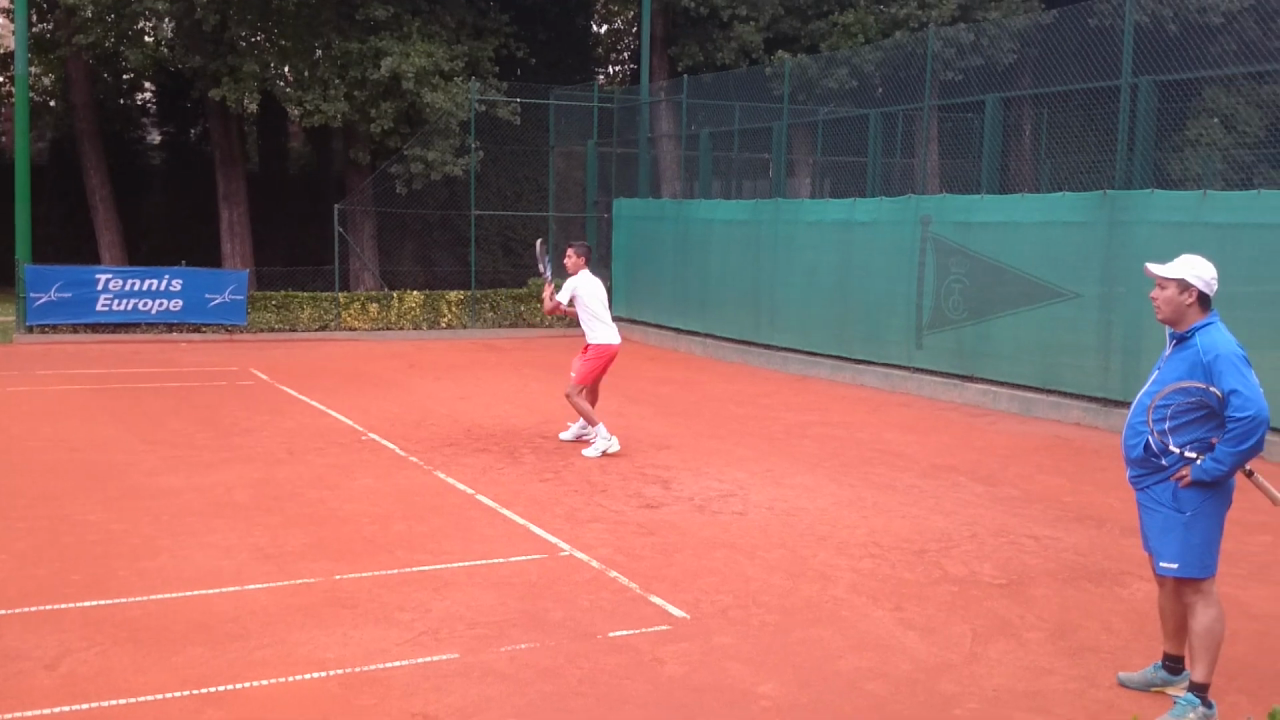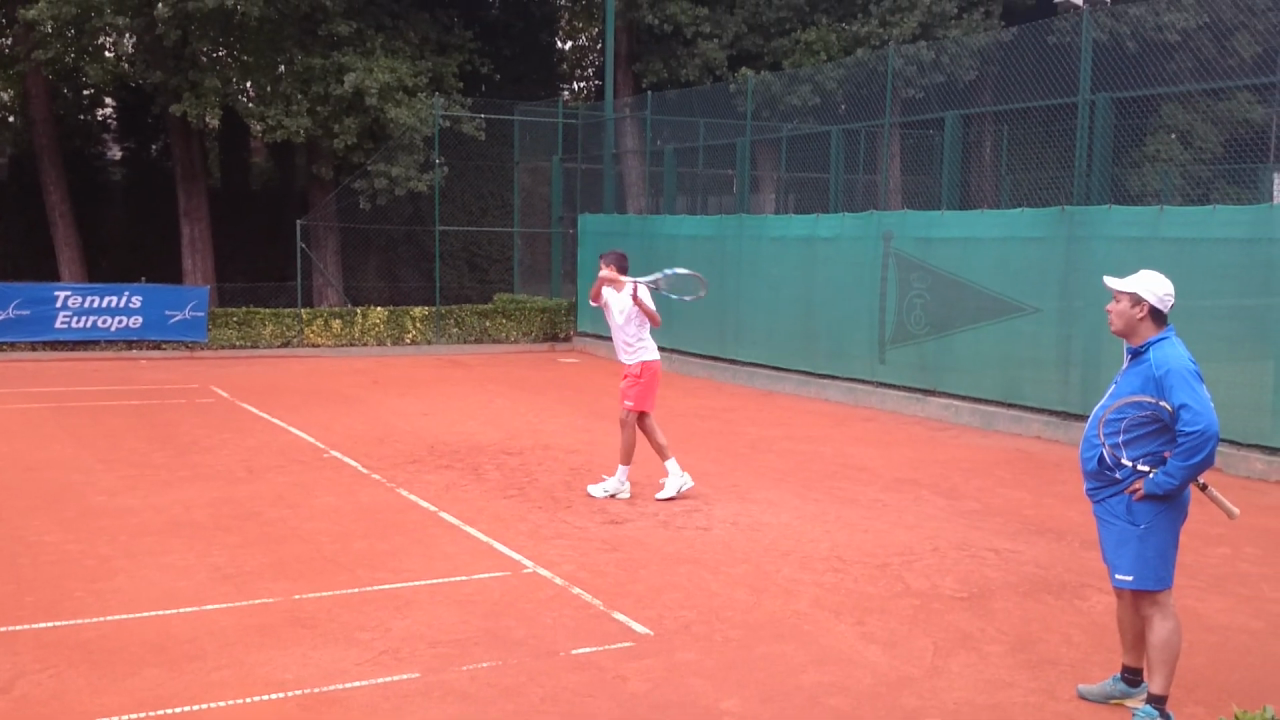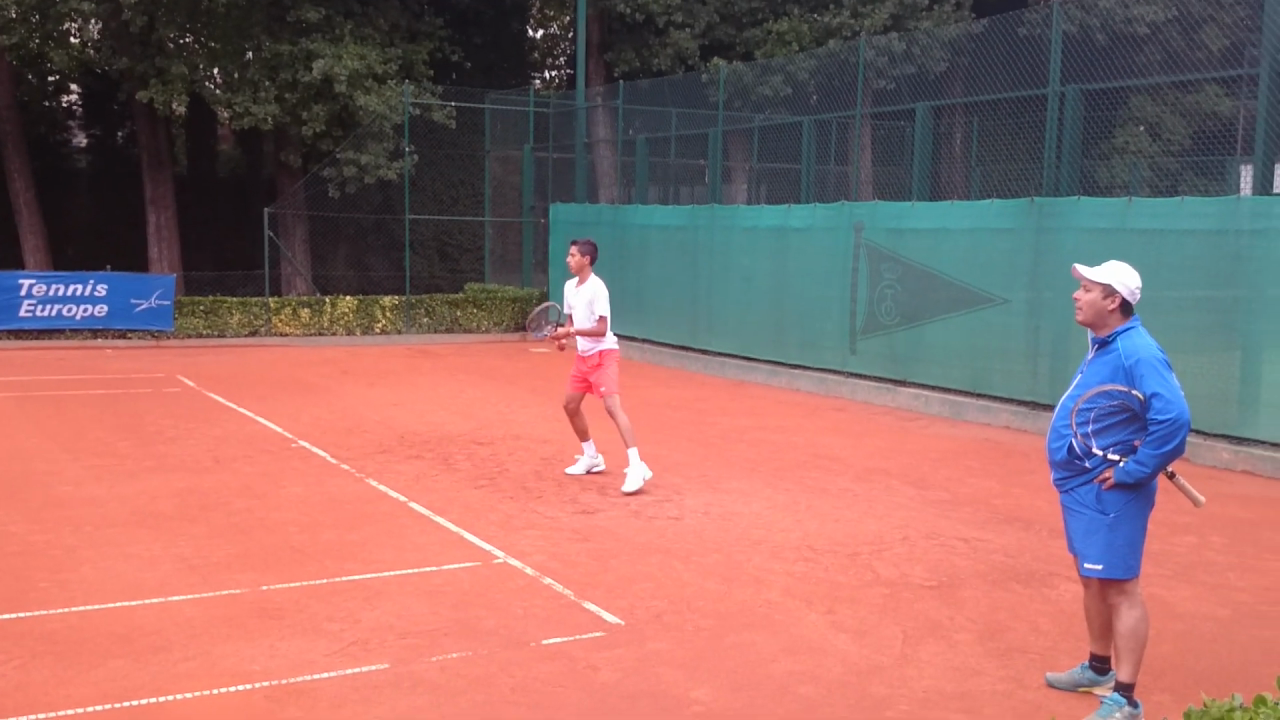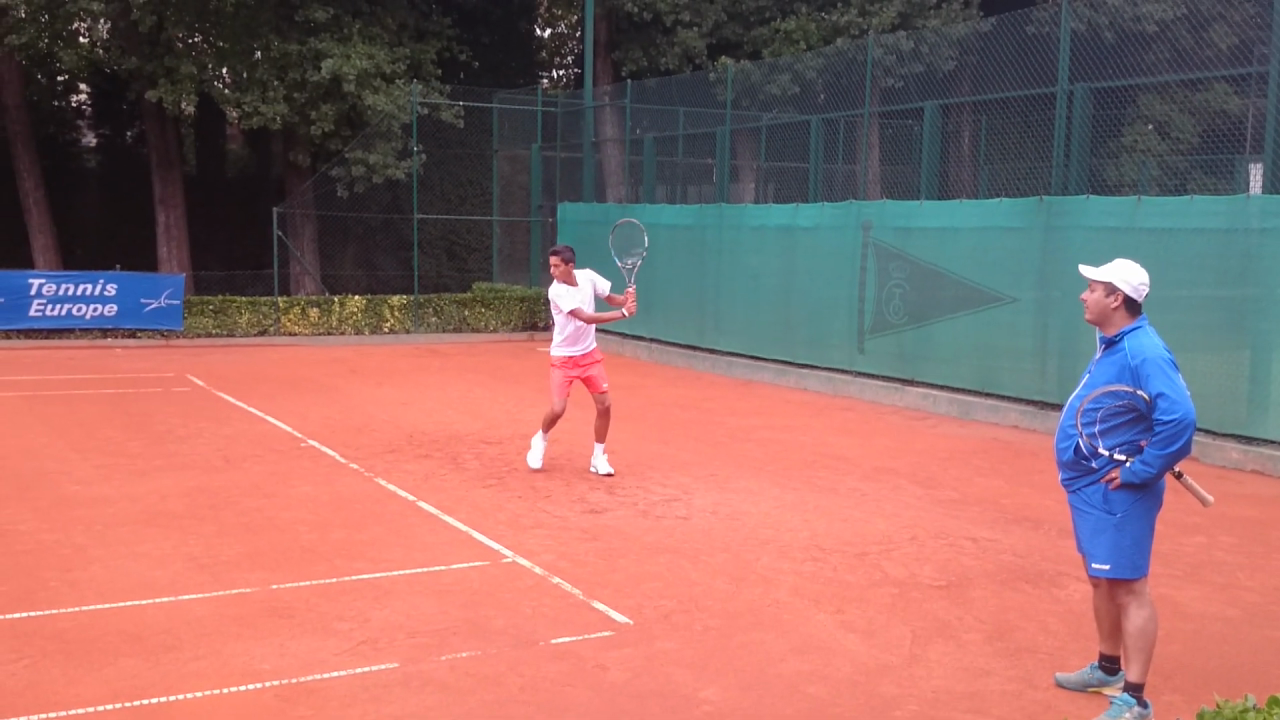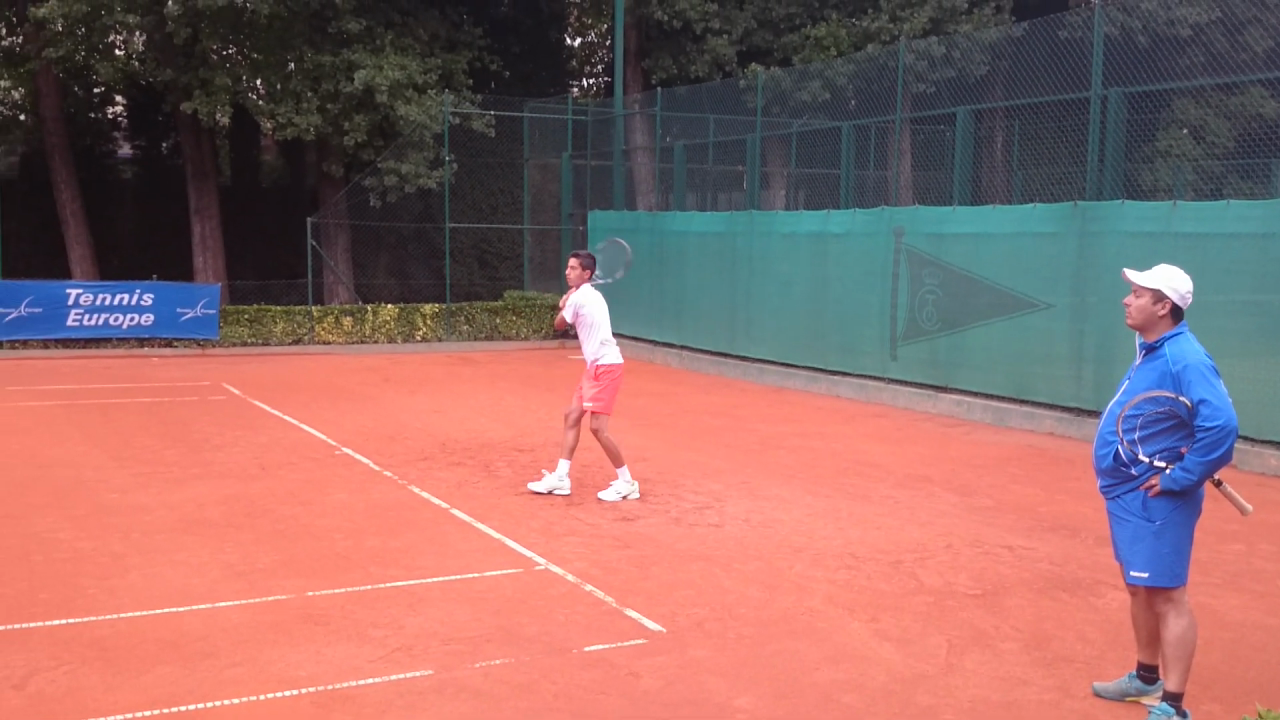
dt=1s
person 1, frame 1
left shoulder: (1216, 348)
right shoulder: (1179, 342)
left elbow: (1252, 416)
left wrist: (1209, 469)
left hip: (1185, 492)
right hip: (1157, 485)
left knee: (1195, 588)
right knee: (1168, 580)
right ankle: (1171, 669)
person 1, frame 2
left shoulder: (1168, 362)
right shoulder: (1139, 357)
left elbow: (1202, 430)
left wrist: (1162, 483)
left hip: (1141, 505)
right hip: (1115, 497)
left knee: (1152, 600)
right knee: (1127, 594)
right ankle: (1131, 681)
person 1, frame 3
left shoulder: (1136, 352)
right shoulder: (1102, 347)
left elbow: (1173, 418)
left wrist: (1132, 472)
left hip: (1107, 494)
right hip: (1081, 487)
left knee: (1118, 589)
right knee: (1092, 582)
right ankle: (1098, 669)
person 1, frame 4
left shoulder: (1144, 352)
right shoulder: (1110, 346)
left elbow: (1179, 418)
left wrist: (1139, 472)
left hip: (1116, 494)
right hip: (1090, 487)
left knee: (1128, 589)
right knee: (1102, 582)
right ankle: (1108, 669)
person 1, frame 5
left shoulder: (1185, 359)
right shoulder: (1150, 352)
left elbow: (1220, 425)
left wrist: (1177, 479)
right wrist: (1114, 450)
left hip: (1155, 502)
right hip: (1129, 493)
left knee: (1166, 597)
right knee: (1140, 590)
right ankle: (1146, 678)
person 2, frame 1
left shoulder: (574, 282)
right shoulder: (594, 282)
left elbow: (549, 309)
left wrist: (548, 295)
right wrist: (566, 310)
left hip: (600, 344)
right hip: (613, 342)
left knee: (572, 393)
right knee: (590, 385)
left ankle: (605, 438)
right ankle: (583, 426)
person 2, frame 2
left shoulder: (639, 289)
right shoulder: (605, 293)
left elbow: (654, 321)
right elbow: (593, 297)
left wrist: (635, 296)
right wrist: (602, 280)
left hip: (645, 363)
right hip: (631, 365)
left knee: (626, 419)
right knee: (645, 422)
left ankle: (619, 482)
right ankle: (677, 476)
person 2, frame 3
left shoulder: (597, 288)
right shoulder: (569, 286)
left elbow: (601, 329)
left wrist: (570, 333)
right wrist: (563, 335)
left hip: (603, 353)
right hip: (584, 354)
left knee: (613, 407)
right knee: (570, 405)
left ankle: (637, 466)
right ankle: (591, 457)
person 2, frame 4
left shoulder: (588, 276)
right shoulder: (556, 291)
left elbow: (612, 298)
right elbow: (585, 317)
left wrist: (628, 299)
right wrist: (623, 313)
left hip: (590, 354)
right hip: (563, 357)
left knee: (604, 405)
right knee: (557, 409)
left ankle: (598, 457)
right ankle: (541, 438)
person 2, frame 5
left shoulder: (577, 297)
right shoulder: (588, 295)
left elbow: (559, 325)
left wrist: (563, 306)
left hip: (606, 366)
right hip: (596, 366)
left knee: (597, 427)
right knee: (572, 418)
left ankle: (626, 483)
right ankle: (559, 477)
